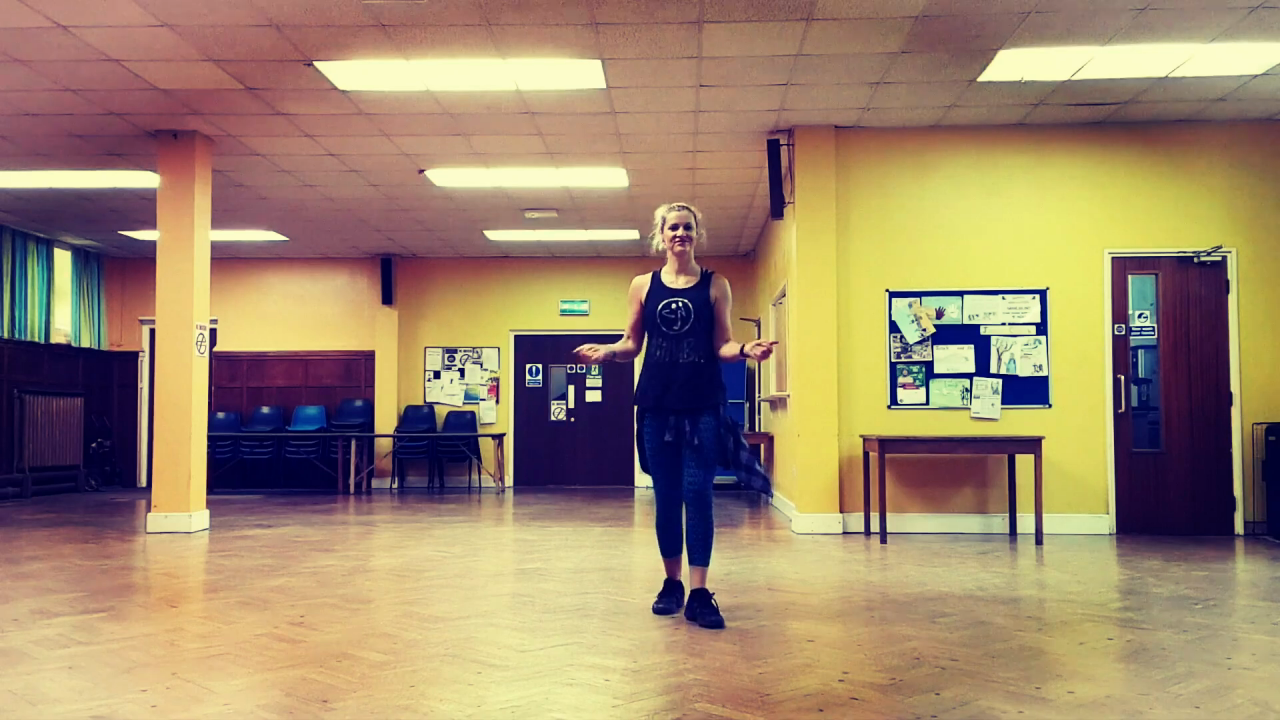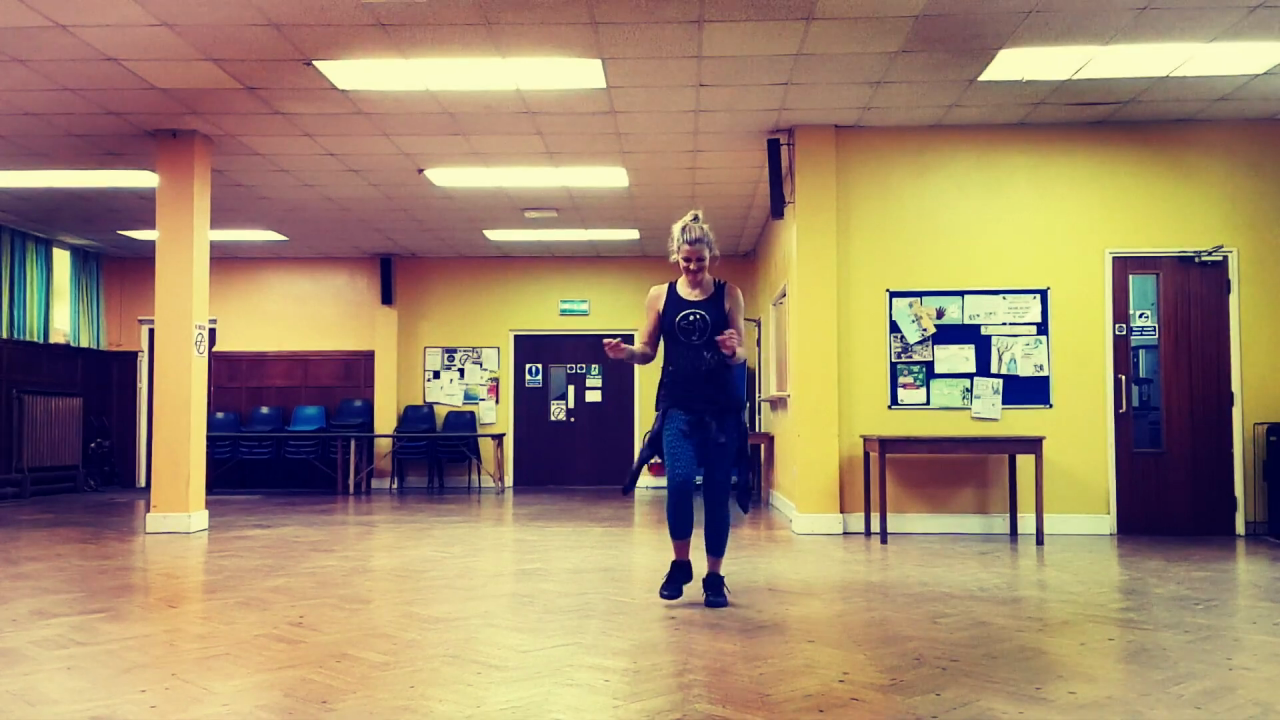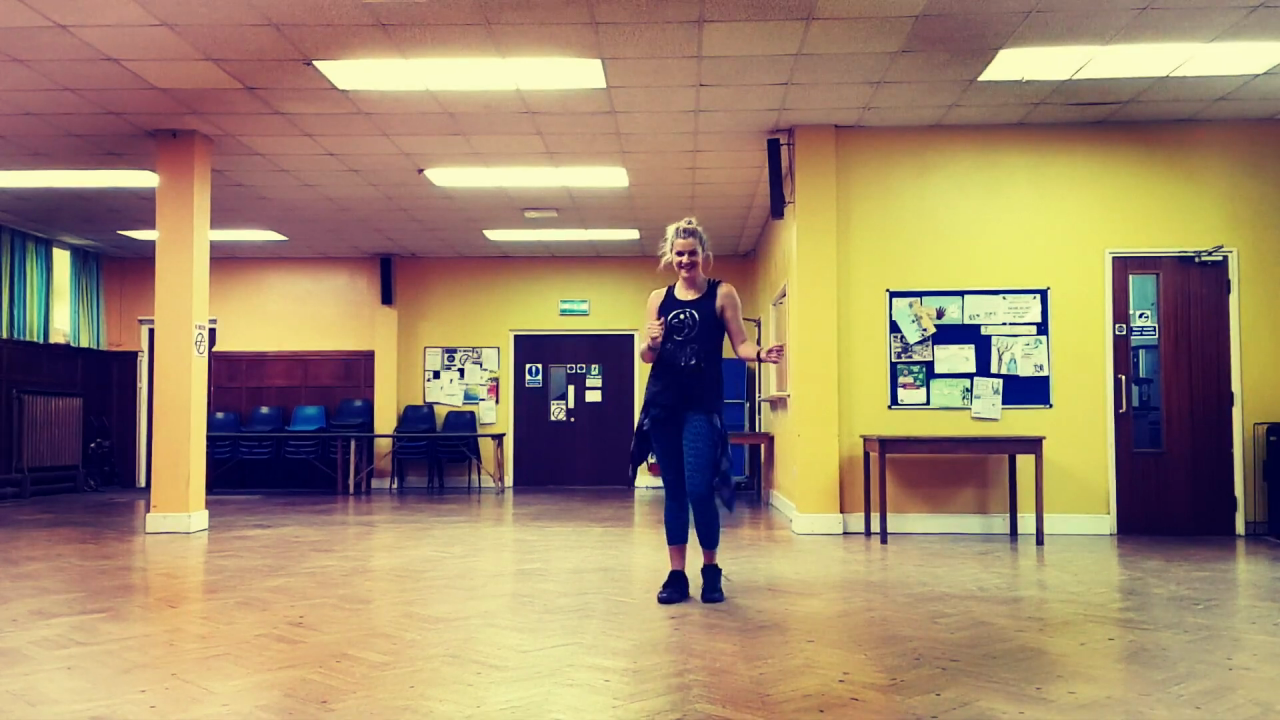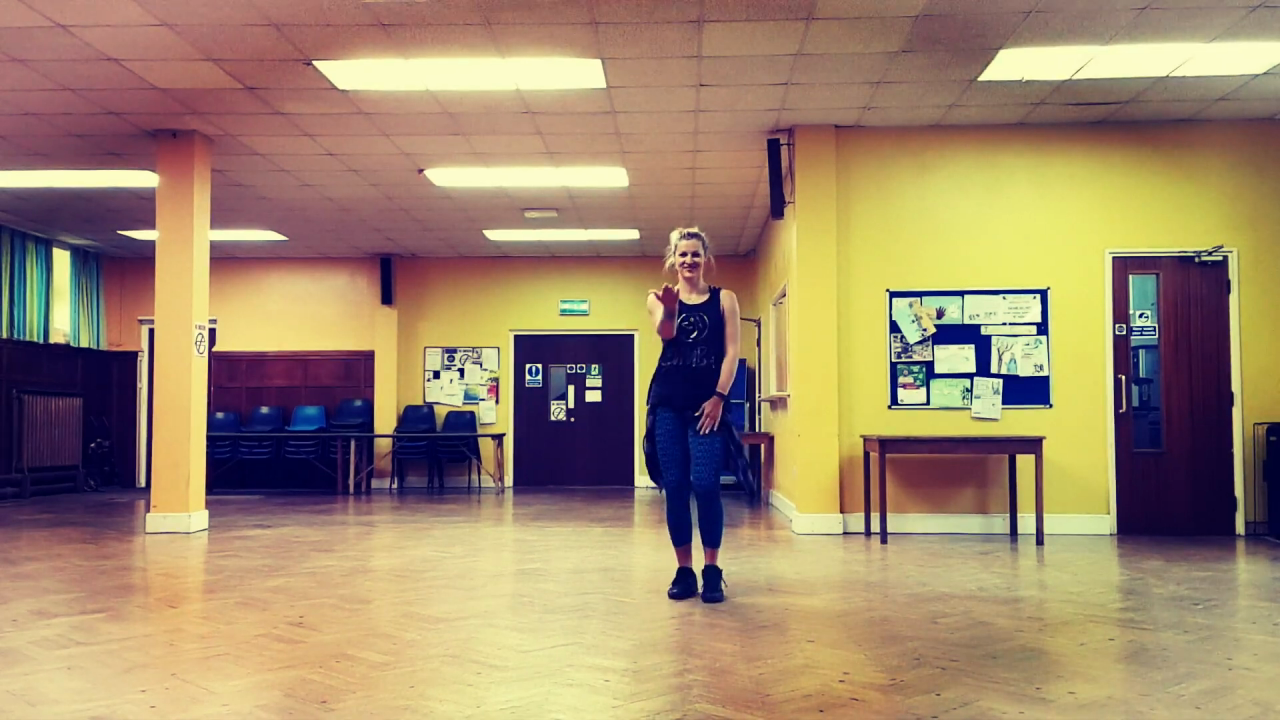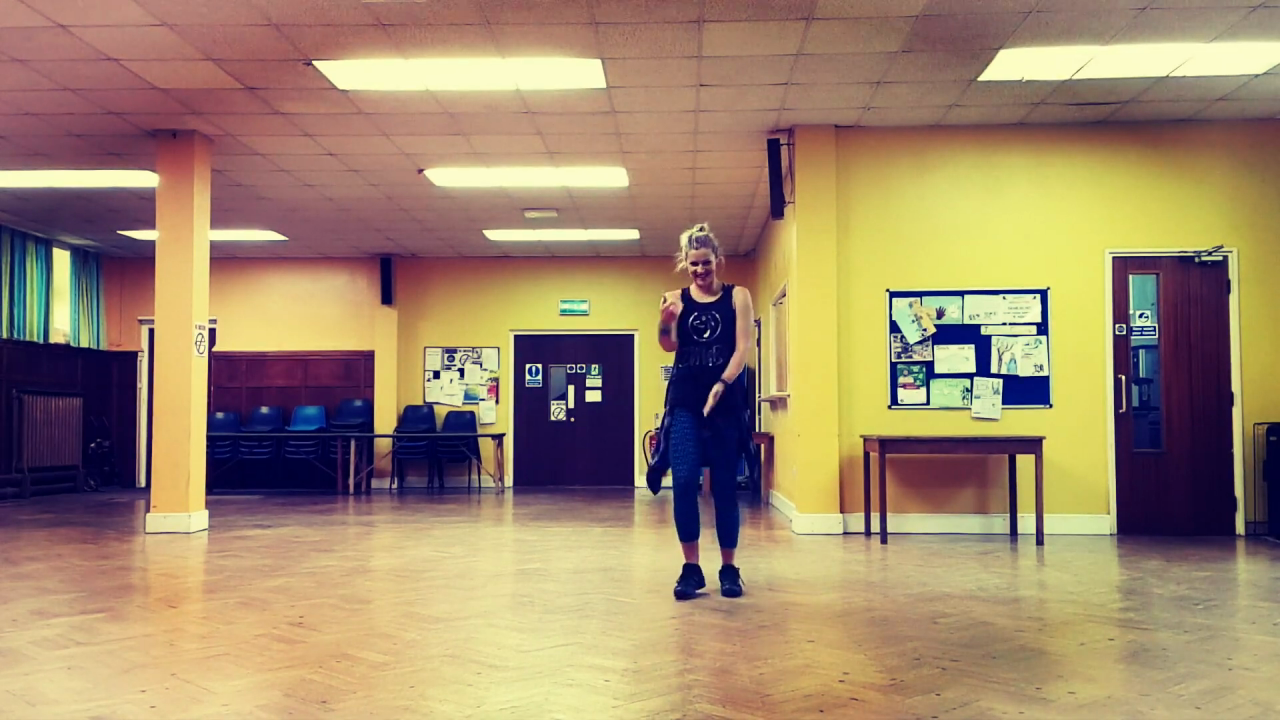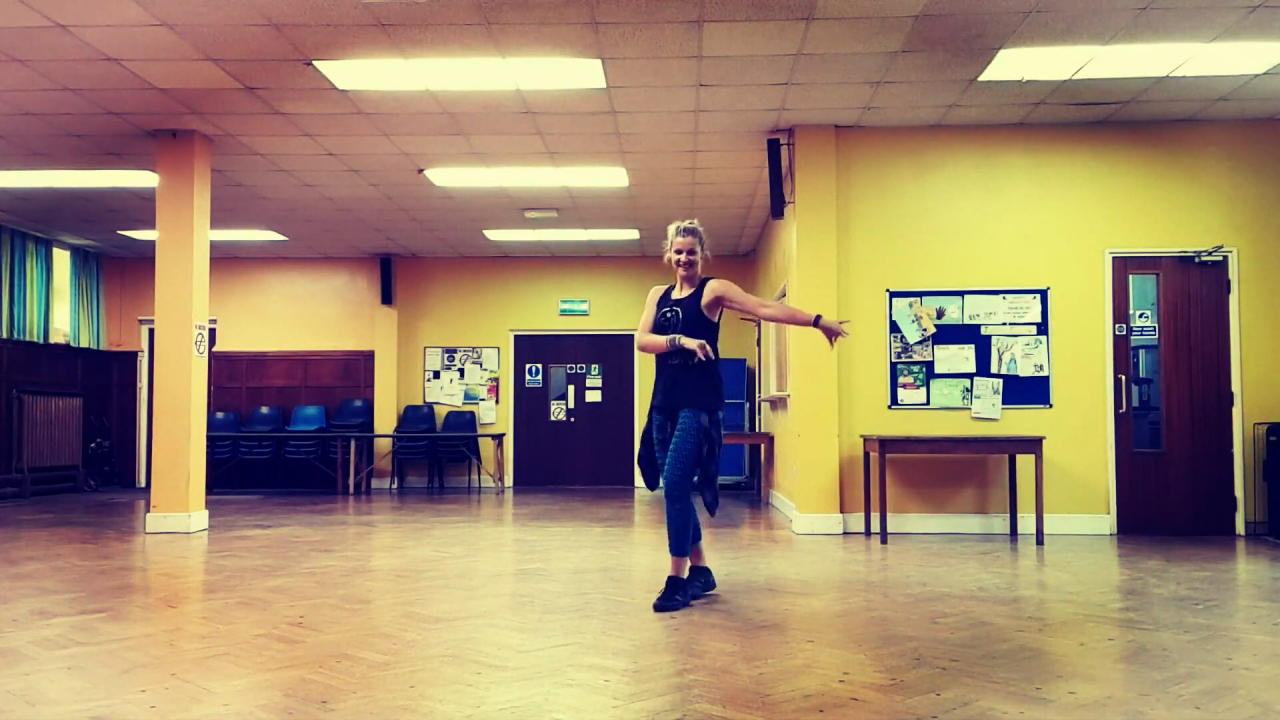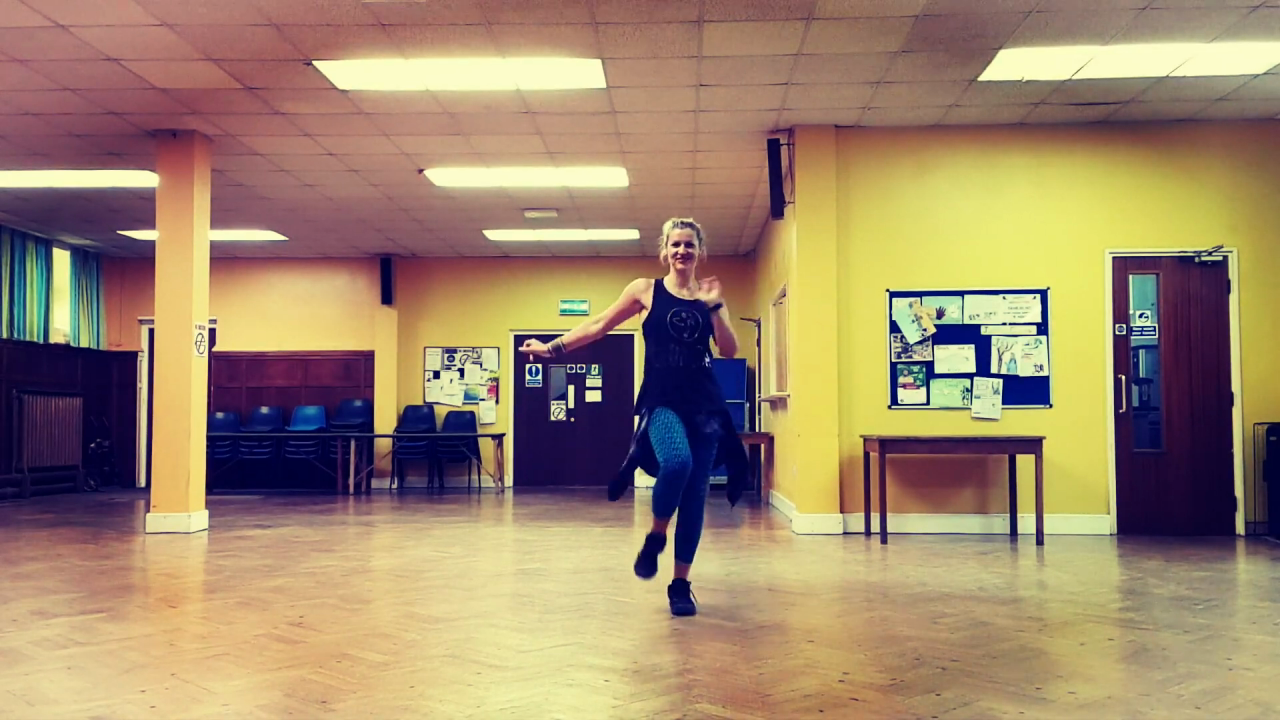
dt=0.7s
person 1, frame 1
left shoulder: (716, 284)
right shoulder: (643, 285)
left elbow: (722, 346)
right elbow: (632, 345)
left wrist: (748, 350)
right wrist: (604, 353)
left hip: (703, 403)
right hip: (656, 402)
left knee: (698, 495)
right knee: (666, 497)
left ankle: (699, 594)
right ankle: (672, 583)
person 1, frame 2
left shoulder: (729, 294)
right shoulder: (660, 295)
left elbow: (742, 351)
right elbow: (647, 350)
left wrist: (732, 350)
right wrist: (626, 352)
left hip: (723, 405)
right hip: (679, 403)
left knee: (717, 491)
right knee: (681, 480)
left ankle: (714, 577)
right ankle: (680, 563)
person 1, frame 3
left shoulder: (722, 294)
right shoulder: (658, 298)
left elbow: (739, 343)
right elbow: (646, 356)
left wrist: (760, 354)
right wrist: (651, 342)
left hip: (702, 403)
right hip: (661, 402)
left knee: (699, 488)
right knee: (673, 488)
left ankle: (711, 568)
right ankle: (676, 574)
person 1, frame 4
left shoulder: (724, 299)
right shoulder: (659, 297)
left elbow: (732, 352)
right elbow: (665, 333)
left wrist: (719, 397)
right wrist: (669, 309)
left hip: (708, 401)
right hip: (668, 402)
left knee: (705, 486)
right knee: (675, 488)
left ankle: (711, 570)
right ankle: (684, 570)
person 1, frame 5
left shoulder: (738, 296)
right shoulder: (675, 299)
left elbow: (743, 348)
right elbow: (669, 346)
left wrist: (722, 385)
right wrist: (665, 323)
left hip: (726, 400)
right hip: (685, 402)
left knee: (724, 486)
right knee: (684, 482)
left ankle: (729, 568)
right ankle: (691, 568)
person 1, frame 6
left shoulder: (713, 290)
right shoulder: (658, 295)
left elbow: (765, 309)
right elbow: (642, 340)
left wrist: (818, 320)
right wrist: (682, 340)
left hip: (699, 401)
right hip: (665, 402)
left knee: (676, 483)
right knee: (674, 487)
left ankle: (677, 580)
right ankle: (699, 569)
person 1, frame 7
left shoulder: (709, 299)
right shoulder: (644, 290)
left elbow: (729, 349)
right elbow: (598, 327)
left wrist: (715, 307)
right wrist: (550, 348)
left hip: (705, 405)
right hip: (662, 403)
left knee: (694, 496)
right knee: (677, 463)
left ankle: (680, 584)
right ankle: (656, 533)
